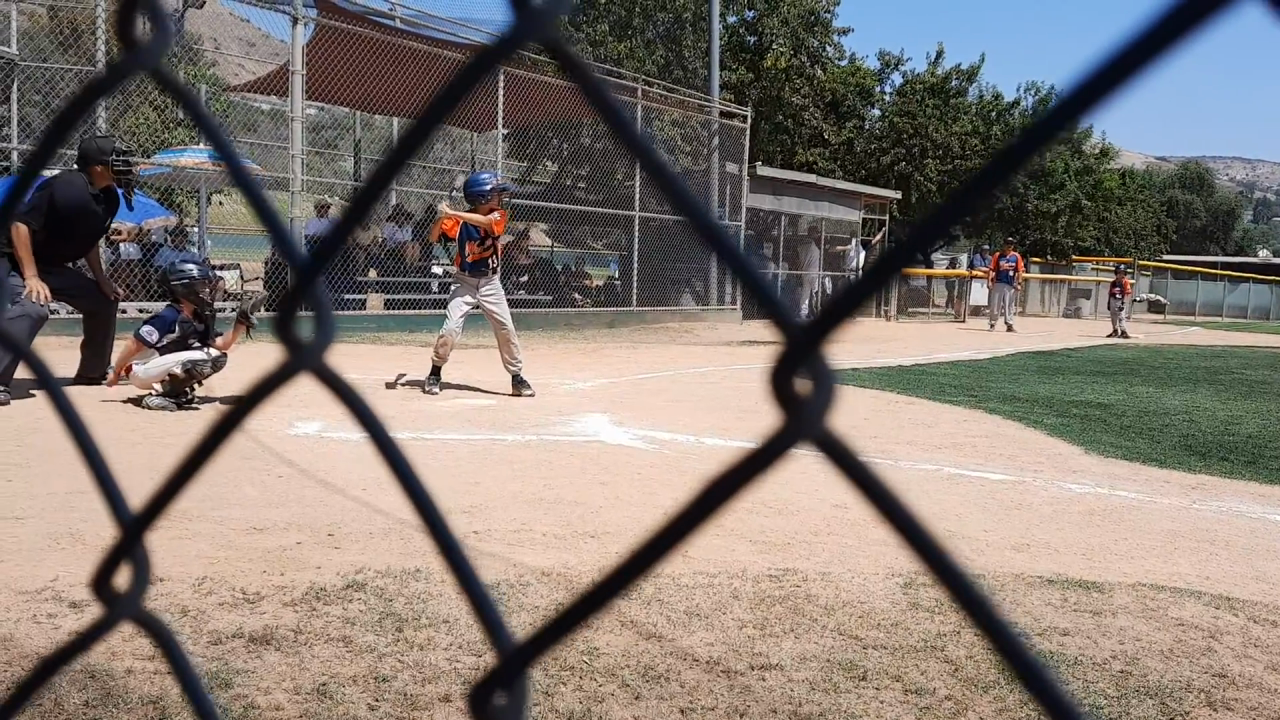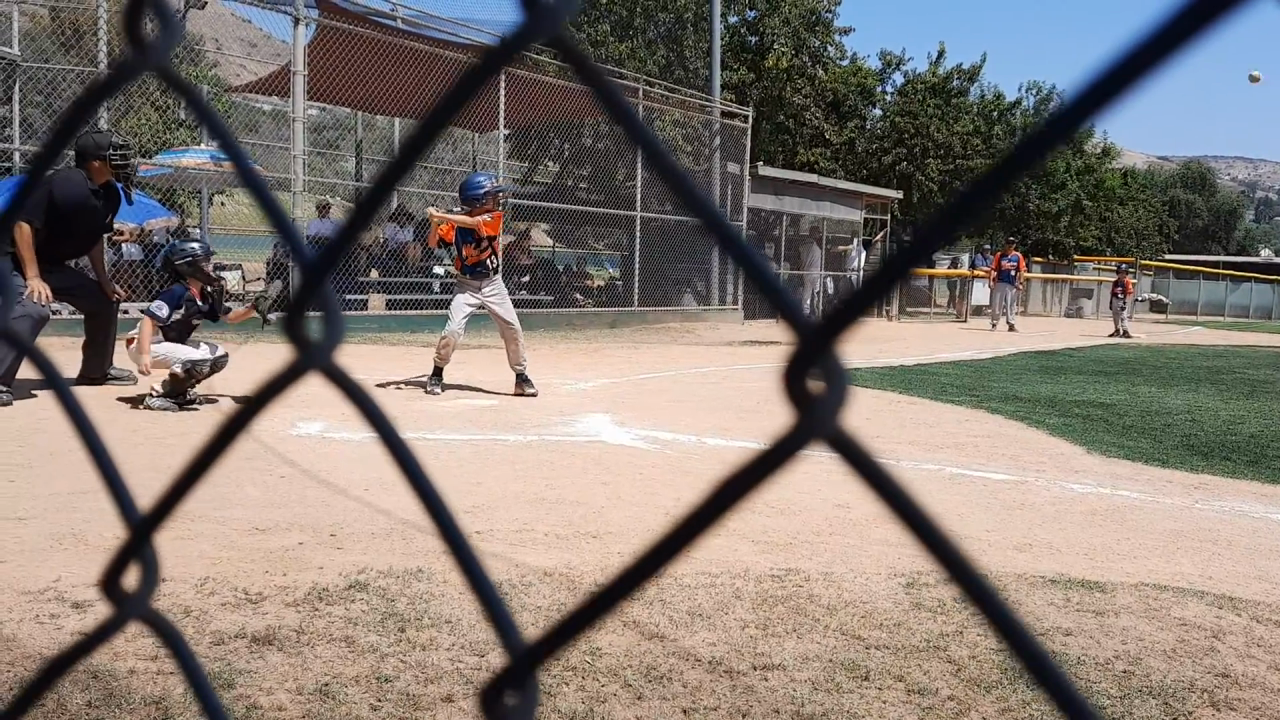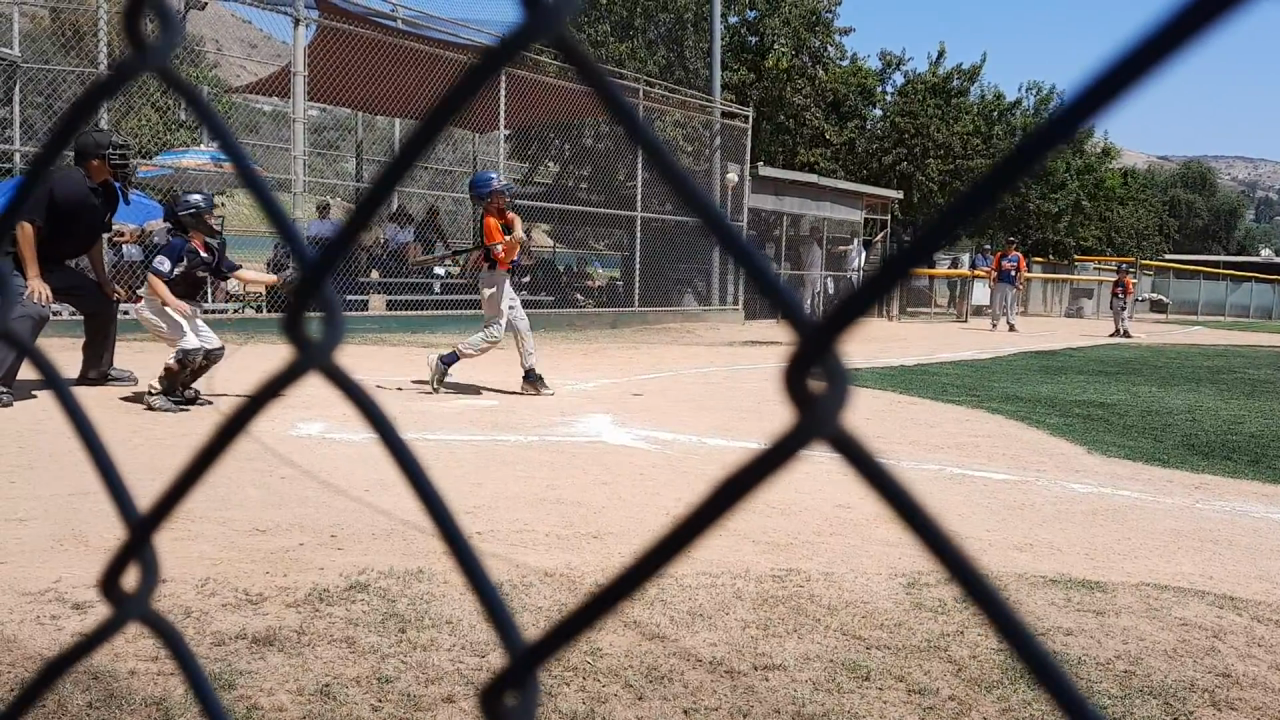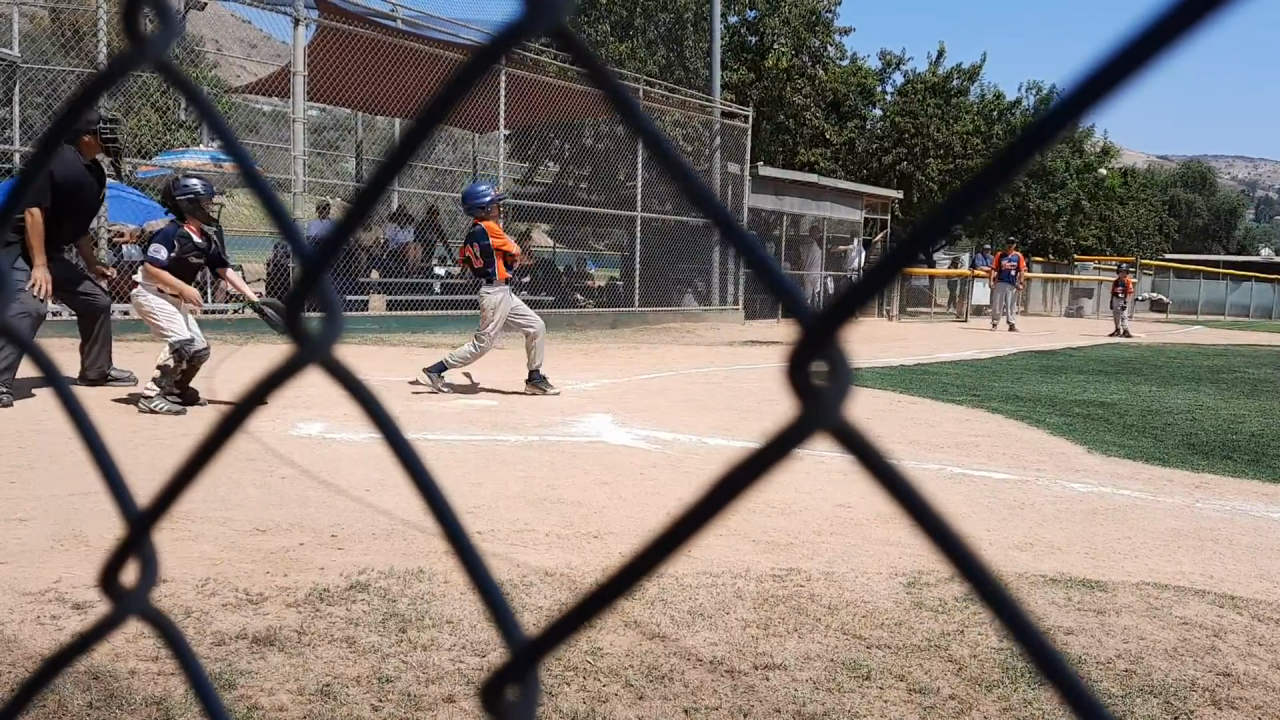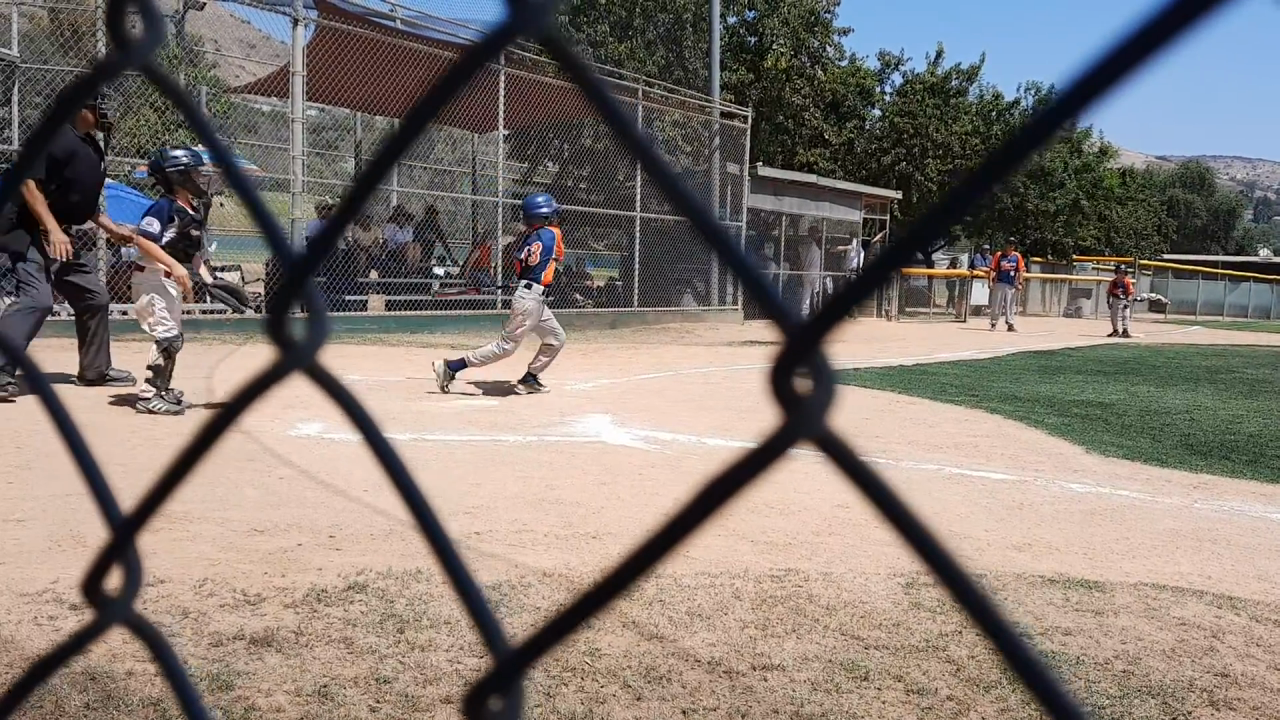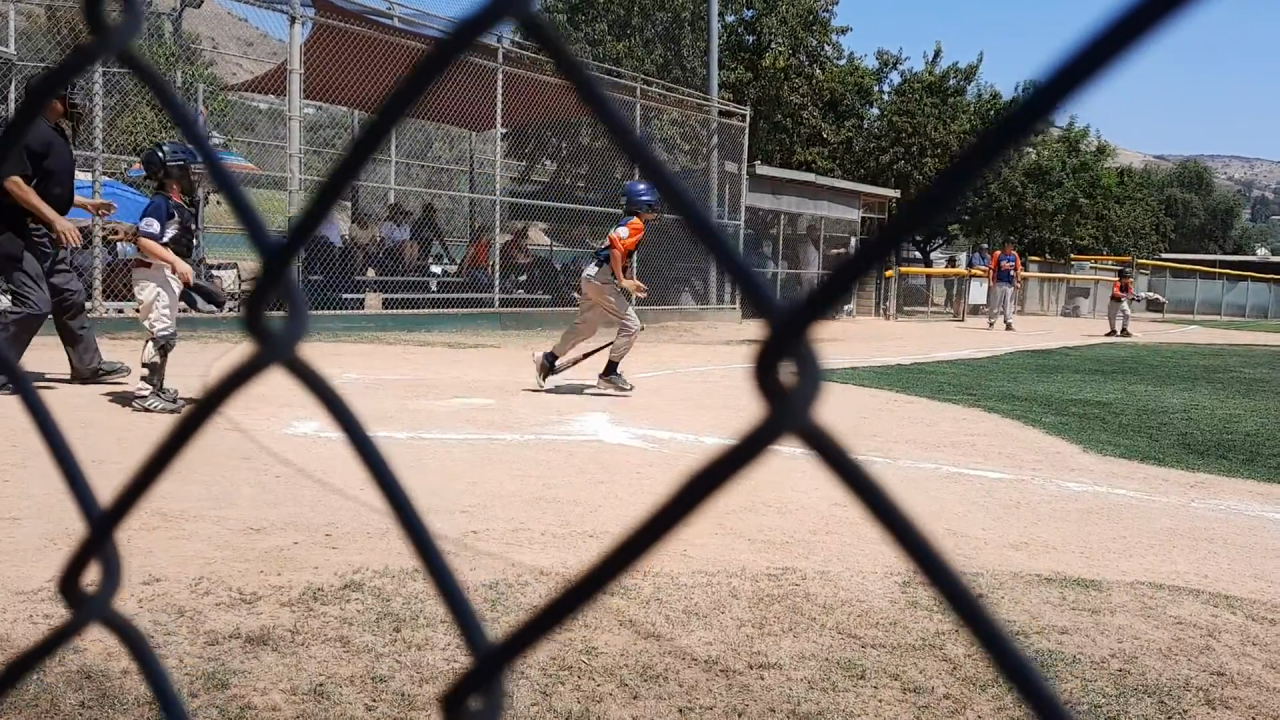
dt=0.3s
person 1, frame 1
left shoulder: (110, 198)
right shoulder: (65, 187)
left wrist: (101, 279)
right wrist: (31, 277)
left hip: (53, 265)
left knee: (103, 300)
right knee: (32, 308)
left ankle: (93, 370)
person 1, frame 2
left shoulder: (110, 194)
right shoulder: (64, 183)
left elbow: (95, 237)
right elbow: (23, 224)
left wrist: (103, 280)
right wrist: (33, 277)
left hip: (55, 264)
left knee: (104, 301)
right knee: (33, 309)
left ankle: (96, 371)
person 1, frame 3
left shoulder: (109, 194)
right shoulder: (60, 182)
left elbow: (93, 238)
right elbow: (25, 225)
left wrist: (103, 280)
right wrist: (33, 277)
left hip: (55, 264)
left knee: (103, 301)
right knee: (33, 309)
left ankle: (97, 370)
person 1, frame 4
left shoulder: (96, 173)
right shoulder: (58, 162)
right elbow: (33, 212)
left wrist: (92, 264)
right wrist: (39, 266)
left hip: (52, 253)
left knee: (96, 300)
right knee: (30, 306)
left ankle: (97, 370)
person 1, frame 5
left shoulder: (93, 146)
right shoulder: (53, 136)
right elbow: (28, 184)
left wrist: (111, 228)
right wrist: (53, 228)
left hip: (64, 238)
right hip: (32, 235)
left knee: (95, 298)
right knee: (37, 300)
left ankle: (95, 370)
person 1, frame 6
left shoulder: (57, 132)
right shoulder: (27, 129)
left wrist: (85, 203)
right wrist: (55, 218)
left hip: (49, 233)
left knee: (71, 297)
right knee: (33, 304)
left ankle: (88, 366)
person 2, frame 1
left shoulder: (200, 317)
right shoulder: (169, 317)
left elbow: (221, 344)
right elbow: (134, 345)
left wrist: (241, 322)
right wrist: (115, 372)
left hip: (163, 365)
right hip: (142, 370)
left knee: (217, 357)
right knee: (200, 361)
left ankle: (176, 391)
right ankle: (157, 394)
person 2, frame 2
left shoulder: (206, 296)
right shoulder: (177, 292)
left elbow: (230, 316)
right elbow: (148, 321)
left wrist: (253, 308)
right wrist: (145, 354)
left hip: (169, 345)
right hip: (146, 346)
left knee: (219, 356)
right knee: (198, 361)
left ankle: (176, 390)
right ankle: (158, 395)
person 2, frame 3
left shoulder: (212, 251)
right shoulder: (177, 246)
left elbow: (239, 273)
right elbow: (153, 278)
left wrist: (277, 279)
right wrist: (173, 302)
left hip: (183, 309)
right hip: (155, 306)
left knee: (214, 349)
right knee: (191, 349)
left ankle: (178, 389)
right ankle: (157, 392)
person 2, frame 4
left shoulder: (209, 239)
right shoulder: (171, 233)
left elbow: (225, 271)
right elbow: (151, 268)
left wrist: (252, 297)
right wrist: (184, 288)
left hip: (174, 298)
right hip: (149, 293)
left knee: (199, 349)
right knee: (182, 342)
left ankle: (176, 390)
right ankle: (152, 395)
person 2, frame 5
left shoulder: (194, 210)
right shoulder: (164, 206)
left elbow: (192, 252)
right elbow: (143, 240)
right wrist: (174, 265)
left hip: (171, 281)
right hip: (154, 278)
left knee: (173, 338)
right knee: (166, 337)
left ankle: (163, 390)
right ankle: (149, 396)
person 2, frame 6
left shoulder: (180, 204)
right shoulder: (160, 203)
right elbow: (144, 241)
left wrist: (182, 272)
right wrist: (177, 263)
left hip: (168, 276)
right hip: (154, 275)
left knee: (165, 335)
right knee: (162, 334)
left ankle: (156, 389)
right ankle: (144, 394)
person 3, frame 1
left shoulder: (499, 216)
right shoulder: (459, 220)
left elbow: (485, 221)
right elbow: (433, 237)
left wrist: (452, 213)
right wrist: (442, 216)
left hip: (490, 283)
right hip: (464, 282)
left knee: (506, 329)
right knee: (450, 329)
left ankle: (517, 378)
right ankle: (434, 374)
person 3, frame 2
left shoulder: (495, 217)
right shoulder: (456, 222)
left elbow: (473, 223)
right elbow: (432, 244)
left wrist: (441, 215)
right wrist: (435, 221)
left hip: (493, 284)
right hip: (466, 285)
left knee: (513, 328)
right knee: (452, 331)
left ankle: (521, 378)
right ankle: (436, 375)
person 3, frame 3
left shoulder: (502, 211)
right shoulder: (490, 221)
left elbow: (514, 219)
right elbow: (500, 258)
left wrist: (514, 236)
left hip: (500, 280)
right hip: (494, 281)
left knee: (521, 325)
right knee: (493, 332)
left ankle: (530, 376)
right ankle: (443, 363)
person 3, frame 4
left shoulder: (472, 233)
right shoulder: (488, 227)
left elbow: (463, 261)
right elbow: (515, 254)
right wrist: (515, 255)
left hip: (500, 292)
right hip: (495, 293)
left knee: (536, 327)
right knee: (482, 344)
left ankle: (535, 378)
right ankle: (433, 372)
person 3, frame 5
left shoulder: (528, 239)
right shoulder: (554, 234)
left elbow: (519, 270)
right elbow: (557, 260)
left hip: (526, 295)
right hip: (530, 297)
left knee: (556, 338)
right knee: (504, 347)
left ankle: (529, 379)
right ankle: (449, 367)
person 3, frame 6
left shoulder: (627, 223)
right shoulder: (636, 224)
right elbow: (615, 242)
left wrist: (631, 282)
right wrist: (622, 280)
left hip: (592, 274)
right hip: (601, 278)
left knee: (584, 328)
right knee: (631, 325)
left ankle: (548, 360)
right ankle: (609, 373)
